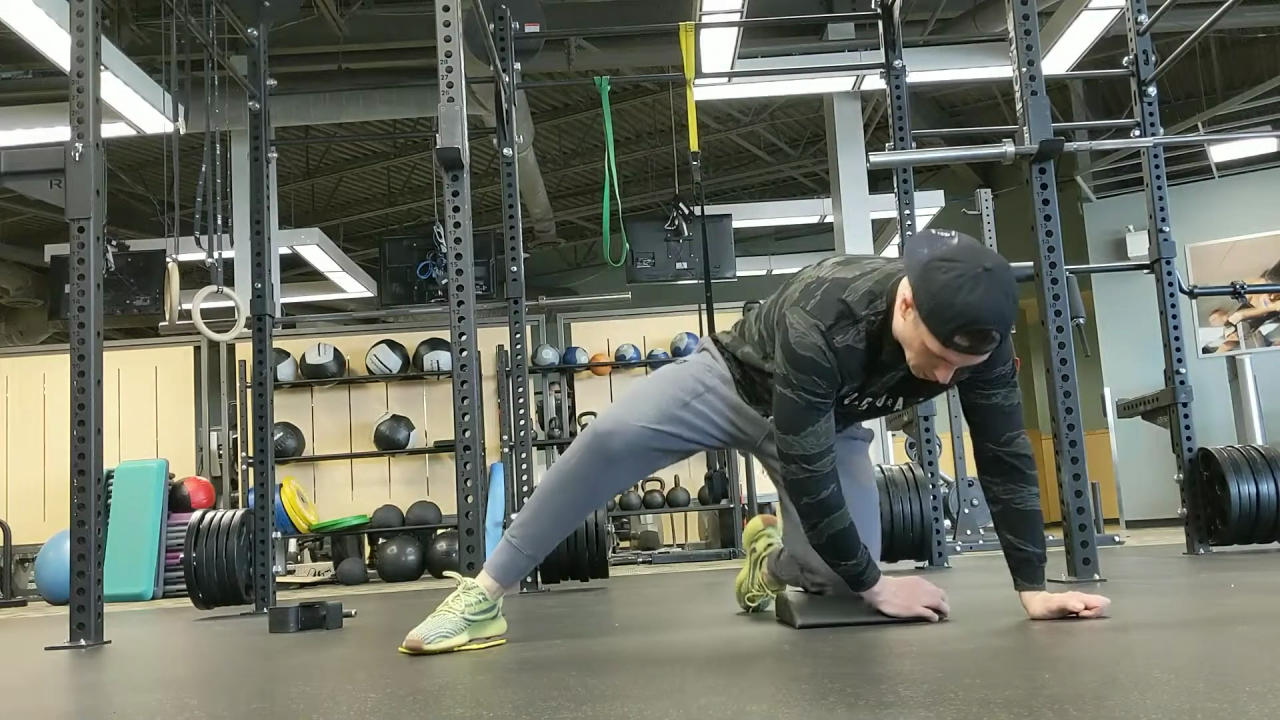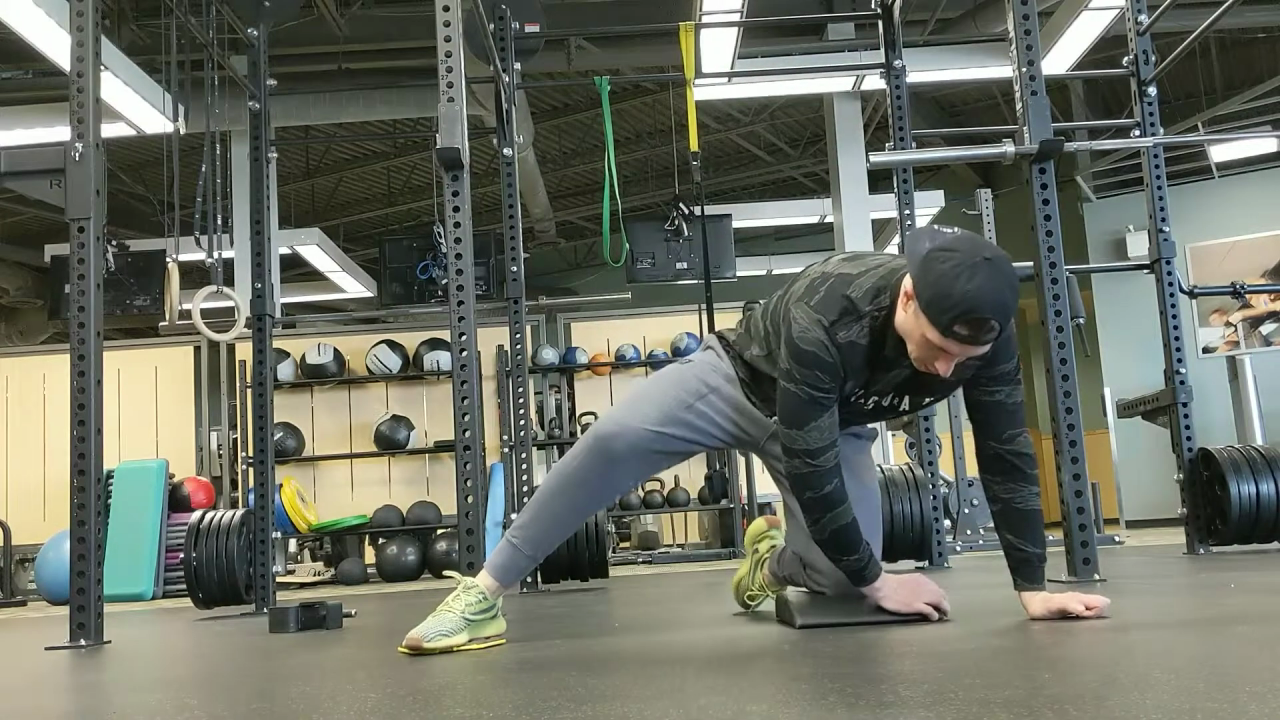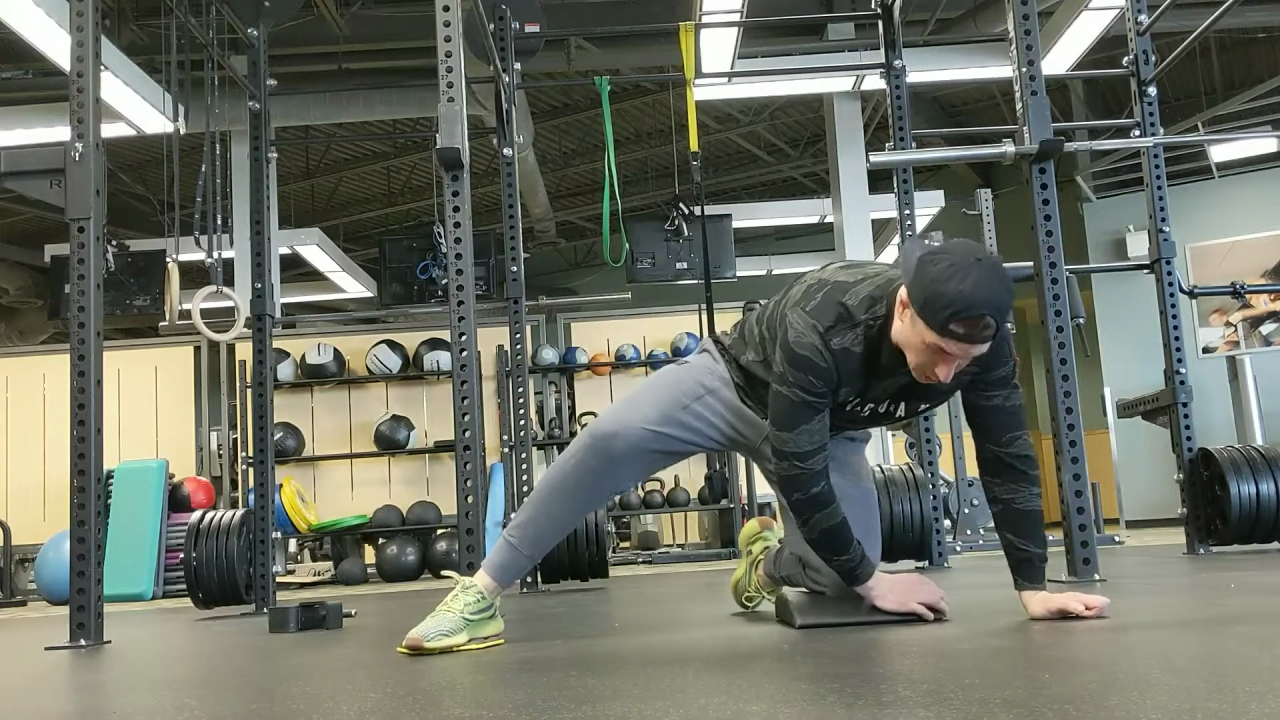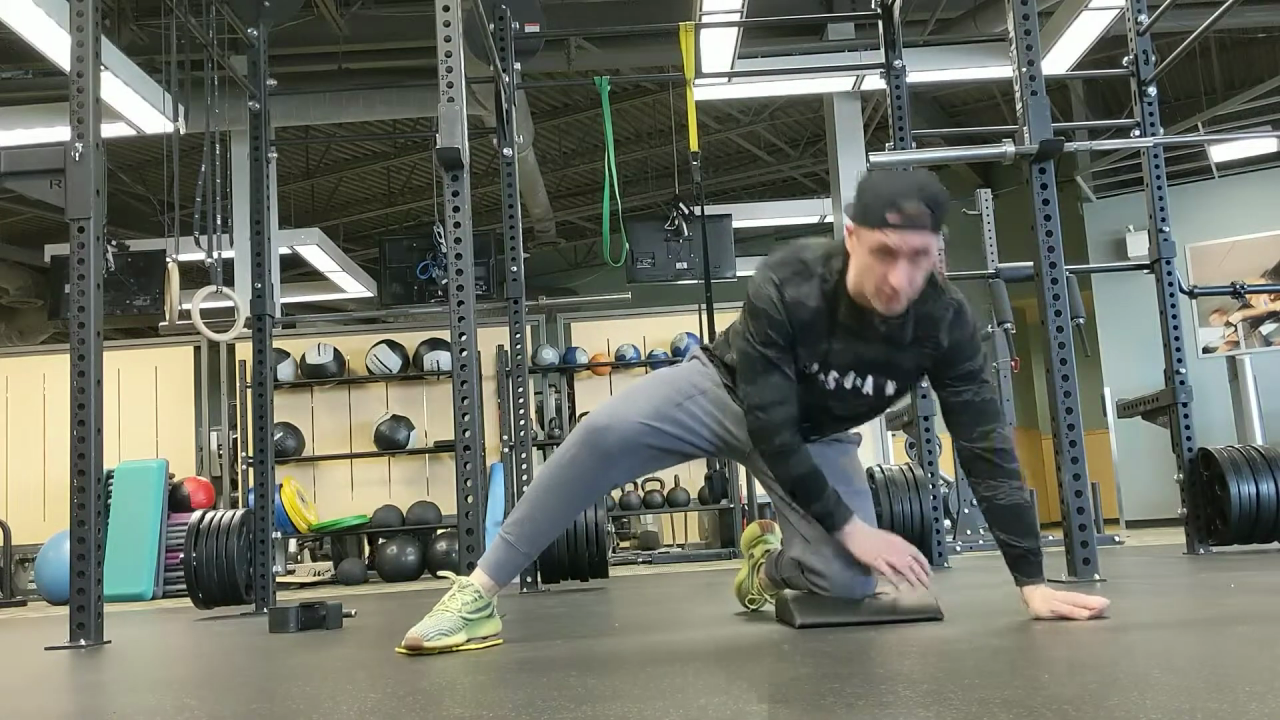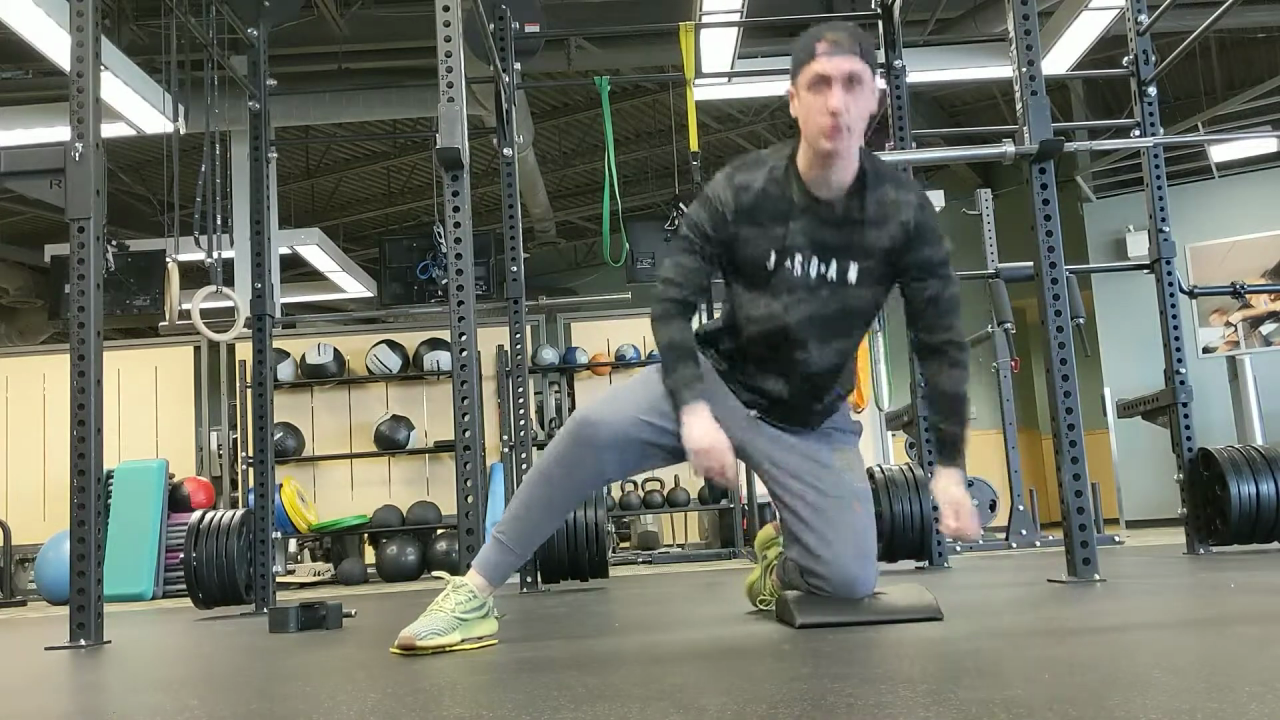
dt=0.3s
person 1, frame 1
left shoulder: (978, 334)
right shoulder: (822, 317)
left elbow: (1005, 458)
right elbow: (804, 468)
left wrist: (1032, 586)
right wrist: (875, 584)
left hip: (826, 420)
right hip: (737, 379)
left knee: (840, 576)
right knee: (613, 438)
left ankle: (772, 554)
right ankle: (482, 597)
person 1, frame 2
left shoulder: (983, 334)
right shoulder: (826, 312)
left elbow: (1007, 457)
right elbow: (809, 465)
left wrist: (1032, 587)
right wrist: (876, 579)
left hip: (833, 421)
right hip: (741, 379)
left knee: (842, 576)
right knee: (617, 440)
left ankle: (775, 554)
right ankle: (484, 596)
person 1, frame 3
left shoulder: (979, 345)
right shoulder: (821, 322)
left elbow: (1009, 462)
right elbow: (797, 469)
left wrist: (1034, 586)
right wrist: (869, 577)
left hip: (826, 427)
right hip: (736, 382)
left knee: (845, 579)
right knee: (612, 438)
left ankle: (769, 556)
right ankle: (481, 595)
person 1, frame 4
left shoulder: (944, 321)
right shoulder: (785, 285)
left elbow: (987, 451)
right elbow: (770, 429)
left wrist: (1032, 582)
right wrist: (851, 528)
left hip: (817, 436)
right hip: (726, 391)
left knee: (850, 580)
right knee: (605, 433)
left ankle: (773, 557)
right ankle: (480, 594)
person 1, frame 5
left shoulder: (906, 214)
right shoulder: (738, 190)
left elbow: (940, 345)
right elbow: (673, 303)
left wrist: (949, 467)
right wrist: (694, 411)
left hip: (812, 419)
right hip: (723, 378)
left knee: (850, 582)
right knee: (598, 429)
left ankle: (784, 555)
right ankle: (477, 593)
